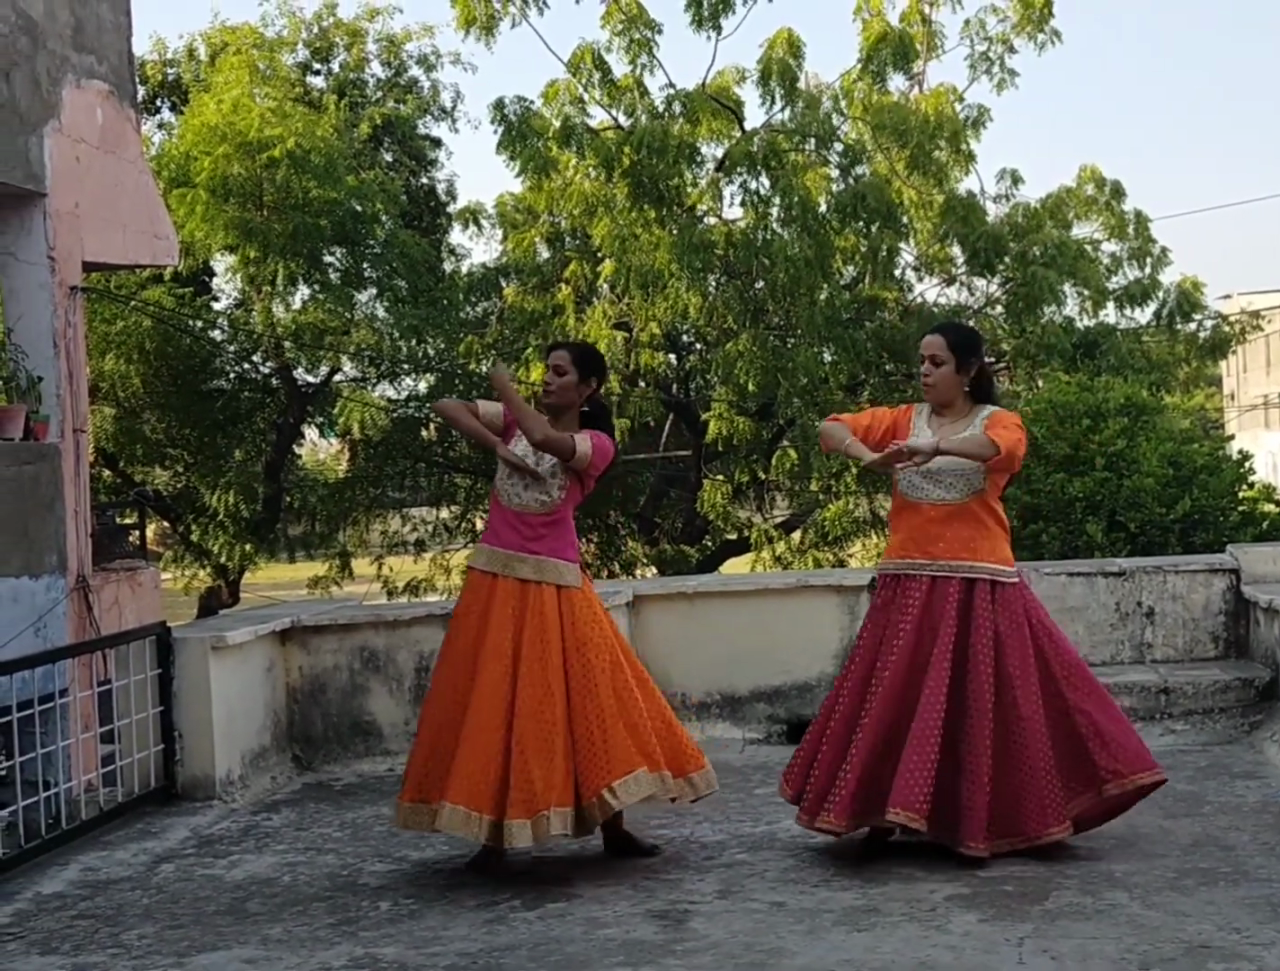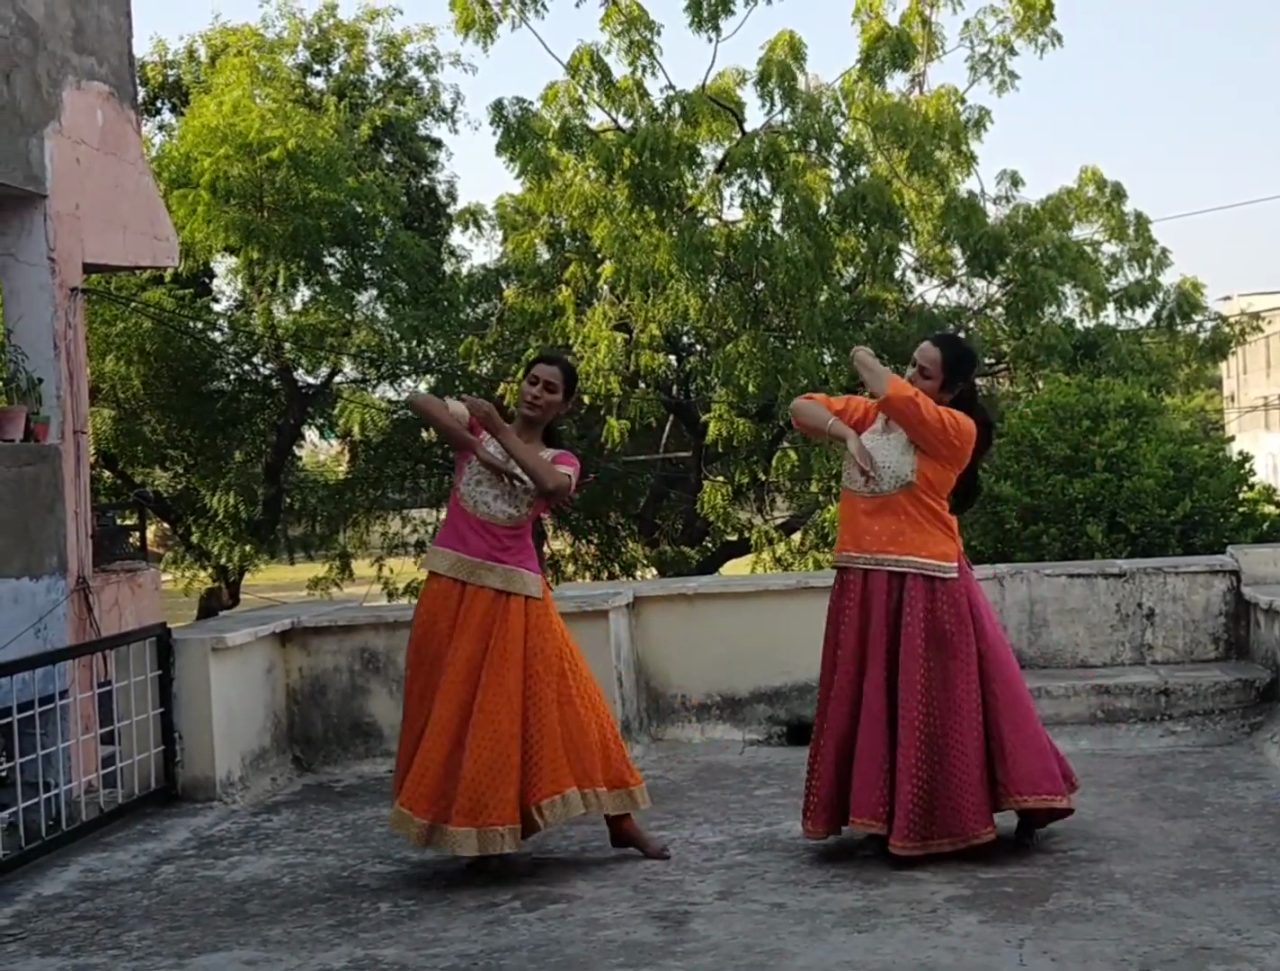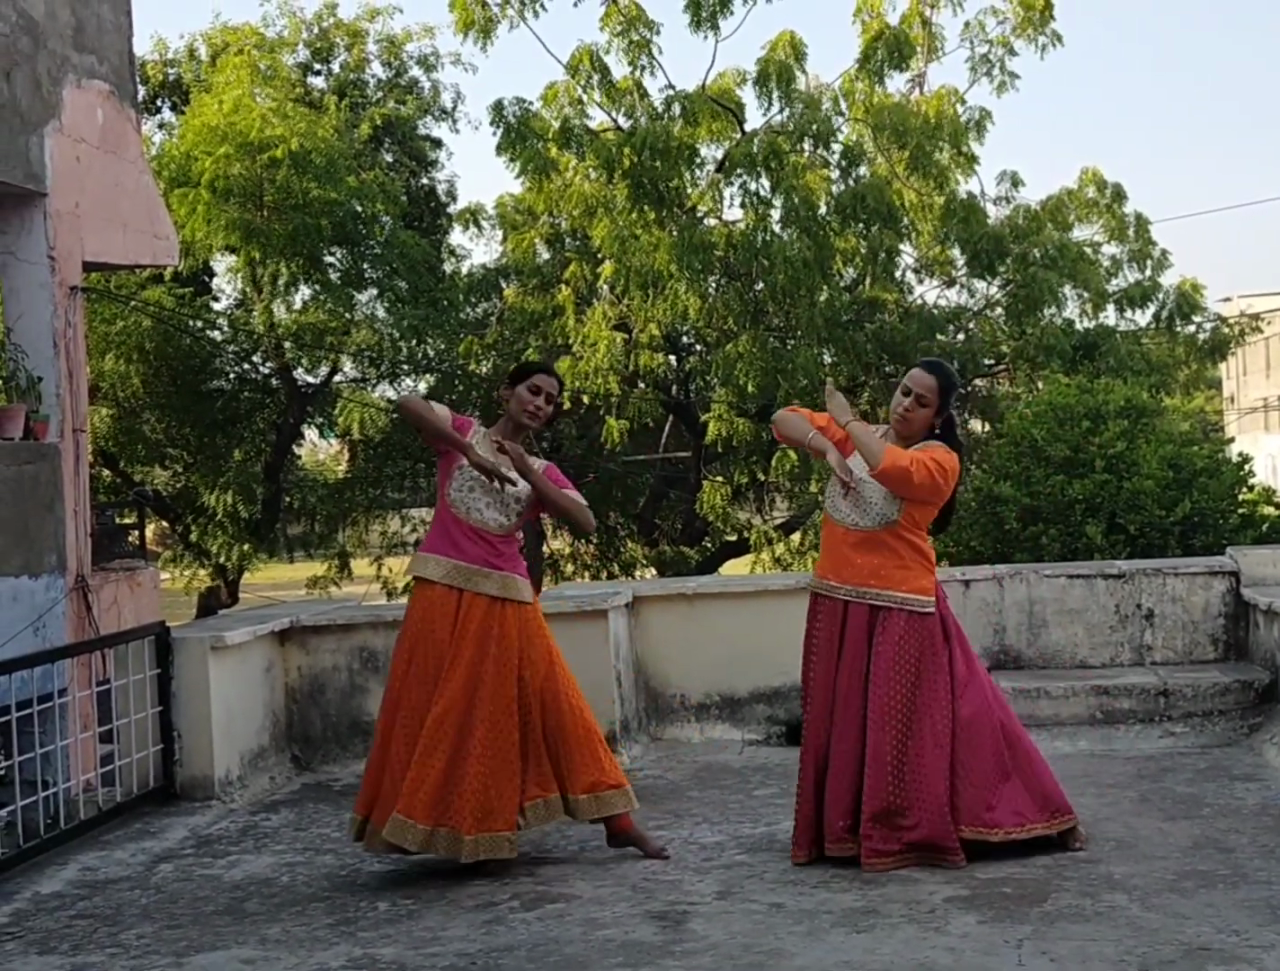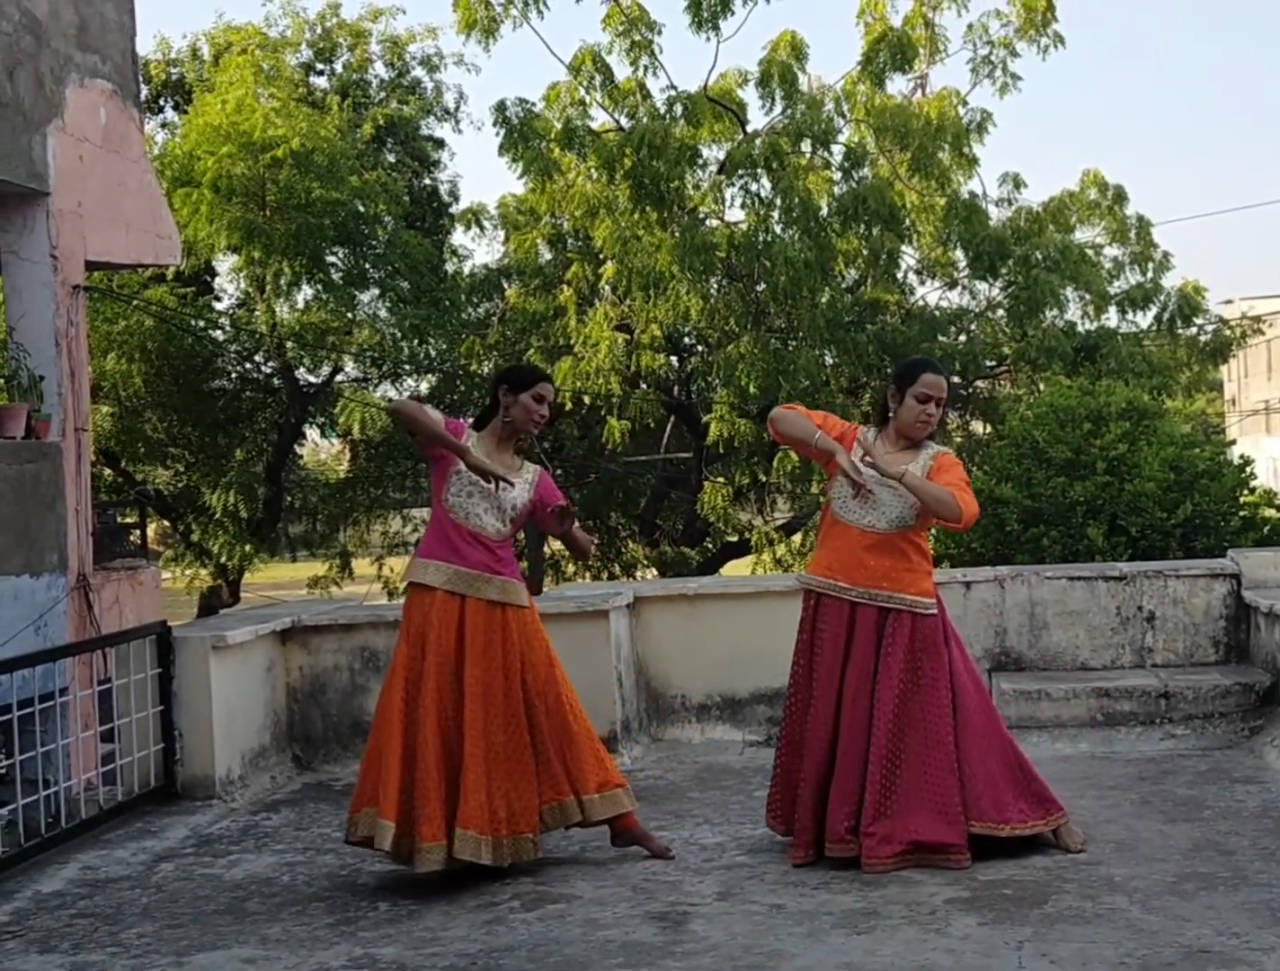
dt=0.3s
person 1, frame 1
left shoulder: (997, 421)
right shoulder: (903, 419)
left elbow: (1005, 449)
right elbow: (830, 429)
left wrist: (930, 448)
right wrist: (867, 453)
left hip: (980, 583)
right hip: (909, 583)
left knee: (1001, 701)
right knee: (890, 697)
left ankle: (1013, 816)
right ankle: (886, 812)
person 1, frame 2
left shoulder: (955, 428)
right shoulder: (872, 414)
left elbow: (897, 396)
right elbow: (802, 408)
left wrist: (868, 364)
right wrist: (847, 432)
left hip: (926, 579)
right hip: (863, 579)
left knee: (942, 697)
right knee: (869, 697)
right ankle: (879, 811)
person 1, frame 3
left shoulder: (939, 459)
right shoulder: (853, 437)
left elbow: (894, 469)
right elbow: (784, 420)
left wrist: (851, 425)
right wrist: (827, 448)
left hip: (901, 608)
right hip: (837, 604)
left knee: (917, 721)
right knee: (843, 721)
right ankle: (849, 829)
person 1, frame 4
left shoulder: (941, 463)
right shoulder: (849, 437)
left elbow: (962, 512)
right elbow: (780, 418)
left wrist: (893, 470)
right wrist: (835, 448)
left hip: (904, 610)
right hip: (835, 604)
left knee: (918, 723)
right knee: (836, 721)
right ankle: (838, 829)
person 2, frame 1
left shoulder: (596, 445)
right shoulder: (514, 421)
left elbow: (547, 442)
right elbow: (446, 407)
left wrist: (510, 393)
right wrist: (498, 449)
left hip: (553, 584)
right hip: (493, 576)
left knee: (595, 693)
right knee: (486, 702)
left ankle: (612, 828)
right ankle: (491, 829)
person 2, frame 2
left shoulder: (561, 461)
right shoulder: (478, 429)
left elbow: (551, 486)
right elbow: (419, 402)
left wrist: (498, 430)
right wrist: (478, 449)
left hip: (516, 594)
right hip: (453, 584)
left knee: (557, 703)
right knee: (459, 709)
left ankle: (621, 824)
right ankle: (478, 832)
person 2, frame 3
left shoulder: (544, 472)
right shoulder: (463, 432)
left elbow: (586, 525)
right elbow: (407, 404)
left wrist: (528, 471)
right wrist: (471, 453)
left hip: (506, 599)
right hip: (442, 589)
left knee: (551, 710)
right knee: (444, 714)
left ankle: (618, 823)
right ankle: (464, 836)
person 2, frame 4
left shoulder: (537, 479)
right shoulder: (453, 437)
left elbow: (584, 549)
right elbow: (400, 408)
left wrist: (567, 526)
right wrist: (466, 455)
left hip: (503, 603)
right hip: (441, 595)
left knee: (545, 715)
right knee: (440, 719)
left ankle: (623, 824)
right ankle: (457, 839)
